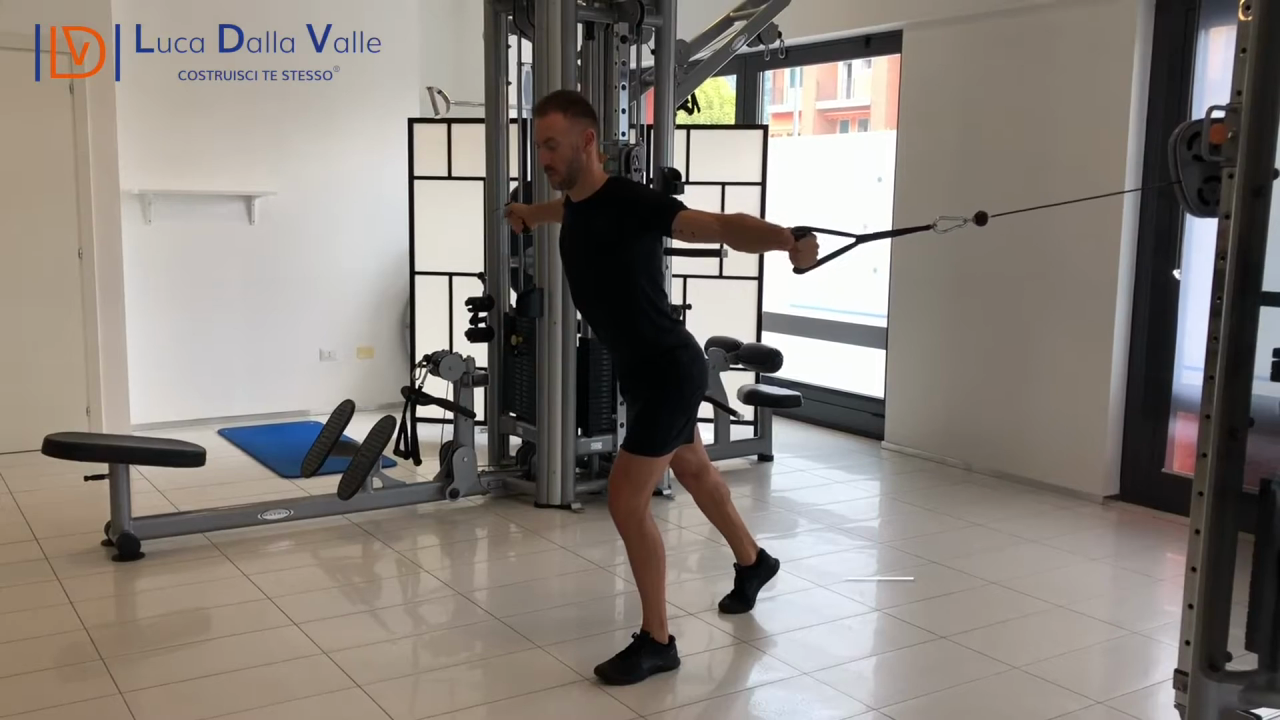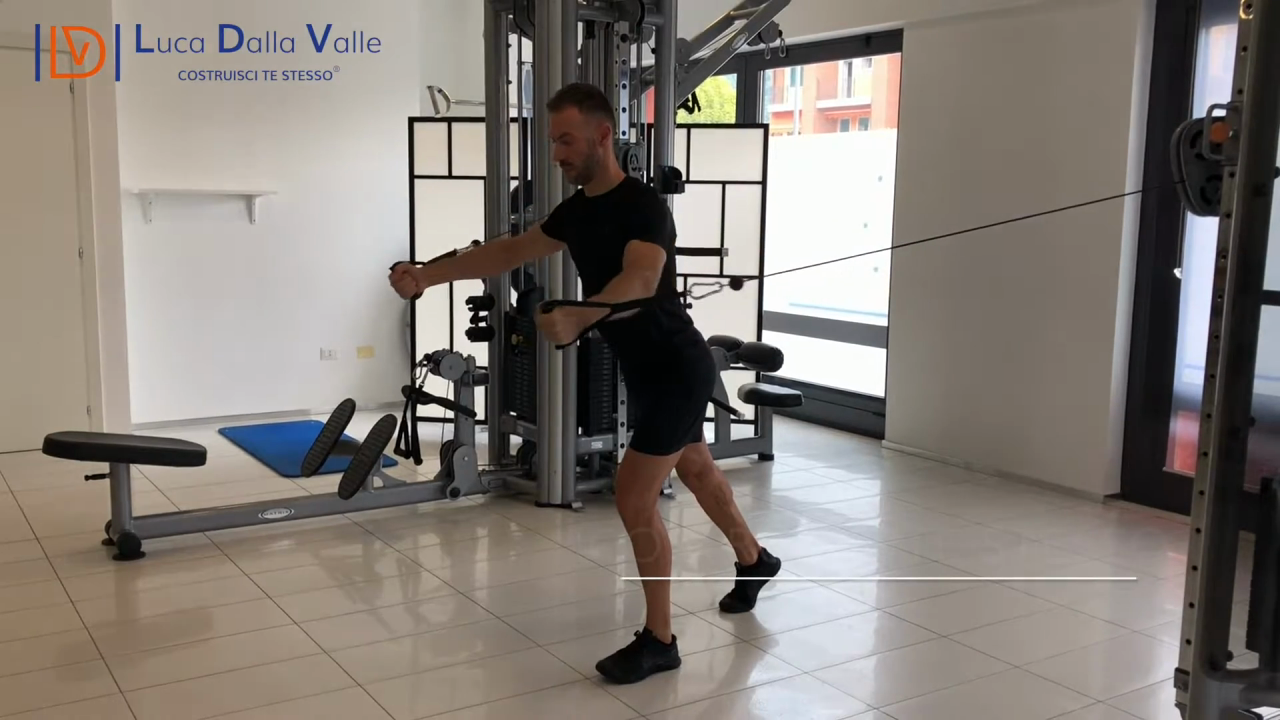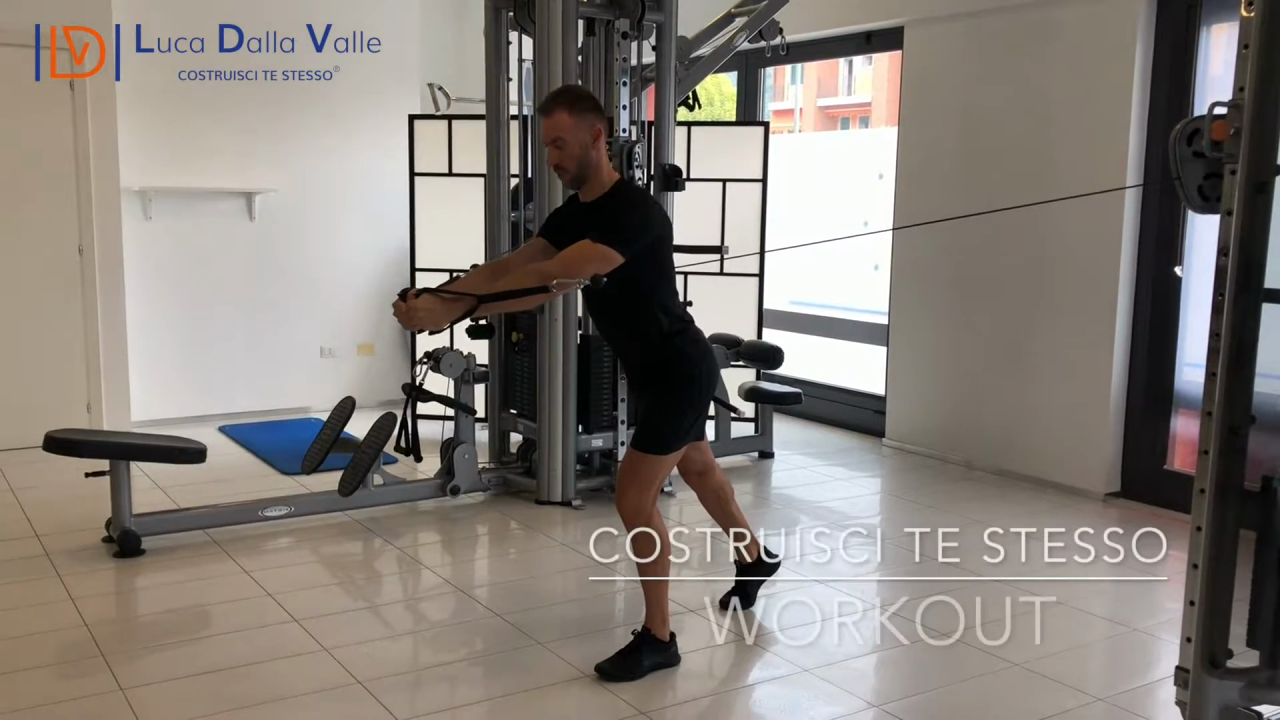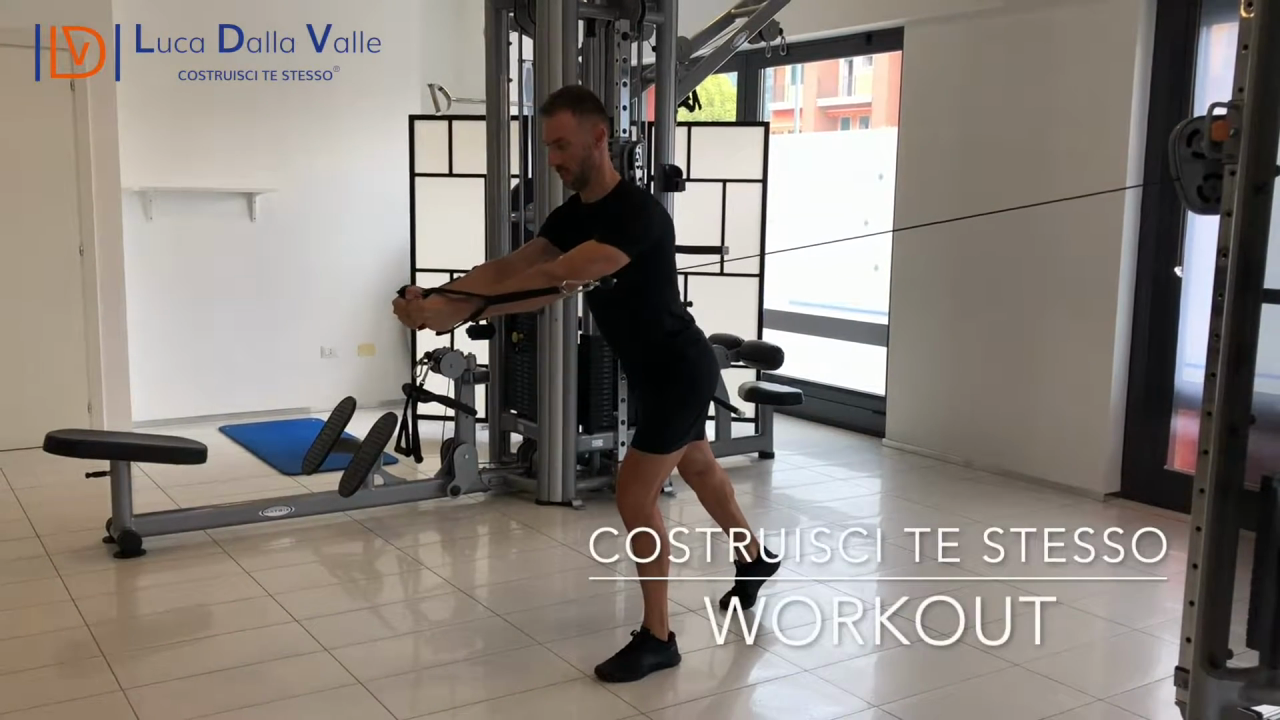
dt=0.7s
person 1, frame 1
left shoulder: (632, 203)
right shoulder: (578, 204)
left elbow: (718, 226)
left wrist: (784, 239)
right wrist: (529, 214)
left hip: (667, 370)
right hip: (642, 369)
left knee: (626, 500)
right knee: (692, 469)
left ankle: (656, 640)
right ankle: (752, 561)
person 1, frame 2
left shoulder: (642, 206)
right shoulder: (577, 209)
left elbow: (639, 280)
right elbow: (510, 251)
left wrist: (574, 318)
right wrist: (427, 275)
left hip: (676, 369)
right hip: (649, 369)
left knee: (634, 497)
right knee: (696, 470)
left ankle: (658, 640)
right ankle: (754, 561)
person 1, frame 3
left shoulder: (634, 212)
right shoulder: (573, 214)
left elbow: (551, 279)
right elbow: (508, 267)
left wrist: (453, 309)
right wrist: (434, 299)
left hip: (679, 370)
right hip: (652, 369)
left knee: (634, 497)
right knee: (698, 469)
left ankle: (657, 638)
right ankle: (754, 559)
person 1, frame 4
left shoulder: (636, 213)
right shoulder: (573, 215)
left elbow: (559, 281)
right elbow: (509, 267)
left wrist: (461, 310)
right wrist: (433, 300)
left hip: (679, 369)
right hip: (650, 369)
left knee: (634, 494)
right knee: (698, 469)
left ankle: (657, 638)
right ankle: (754, 558)
